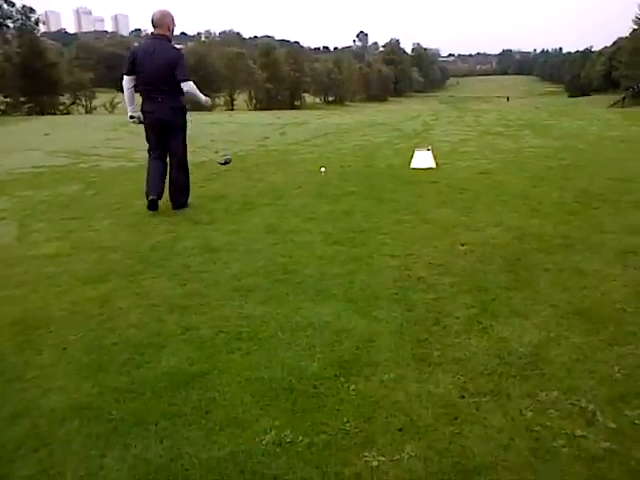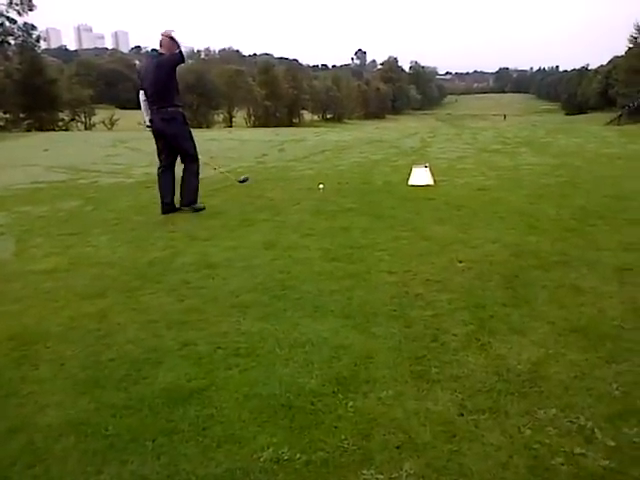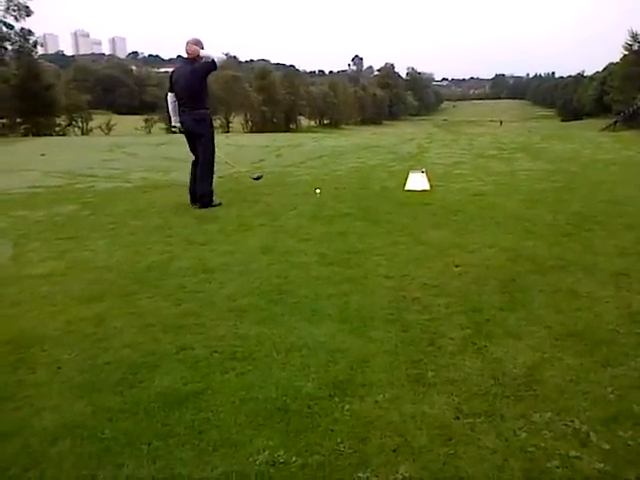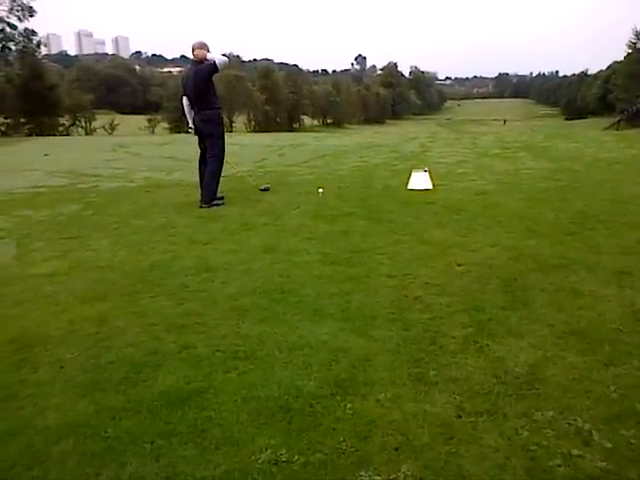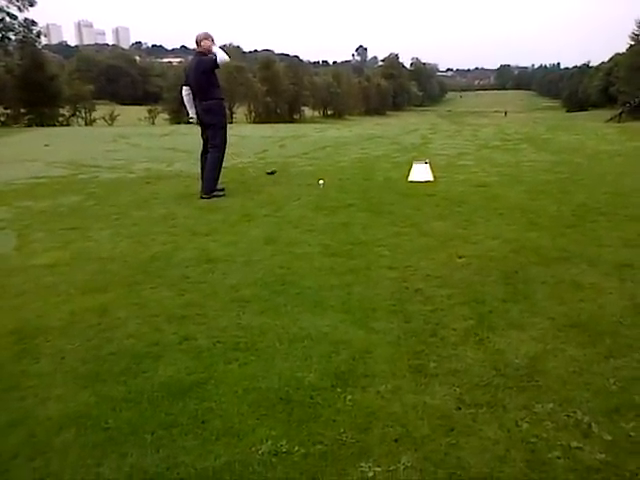
dt=1s
person 1, frame 1
left shoulder: (137, 51)
right shoulder: (175, 54)
left elbow: (127, 82)
right elbow: (187, 86)
left wrist: (132, 110)
right wrist: (203, 99)
left hip: (149, 109)
right hip: (173, 109)
left knee: (155, 154)
right knee: (177, 156)
left ankle: (153, 194)
right ankle: (178, 201)
person 1, frame 2
left shoulder: (146, 67)
right shoulder: (165, 63)
left elbow: (143, 96)
left wrist: (149, 121)
right wrist: (173, 35)
left hip: (156, 120)
right hip: (172, 118)
left knee: (165, 163)
right knee: (190, 159)
left ankle: (167, 204)
right ankle: (188, 202)
person 1, frame 3
left shoulder: (175, 72)
right shoulder: (198, 69)
left elbow: (171, 98)
left wrist: (175, 121)
right wrist: (201, 53)
left hip: (185, 119)
right hip: (200, 118)
left knee: (198, 158)
right knee: (206, 159)
left ankle: (195, 196)
right ankle: (204, 199)
person 1, frame 4
left shoulder: (187, 74)
right shoulder: (202, 70)
left elbow: (186, 101)
right elbow: (224, 60)
left wrist: (192, 123)
right wrist: (206, 56)
left hip: (199, 119)
right hip: (211, 117)
left knee: (205, 157)
right knee: (215, 156)
left ankle: (207, 194)
right ankle: (208, 198)
person 1, frame 5
left shoulder: (192, 64)
right shoulder: (204, 61)
left elbow: (186, 91)
right elbow: (224, 60)
left wrist: (192, 113)
right wrist: (213, 49)
left hip: (202, 110)
right hip: (214, 108)
left knee: (208, 147)
right knee: (216, 148)
left ankle: (208, 185)
right ankle: (208, 189)
